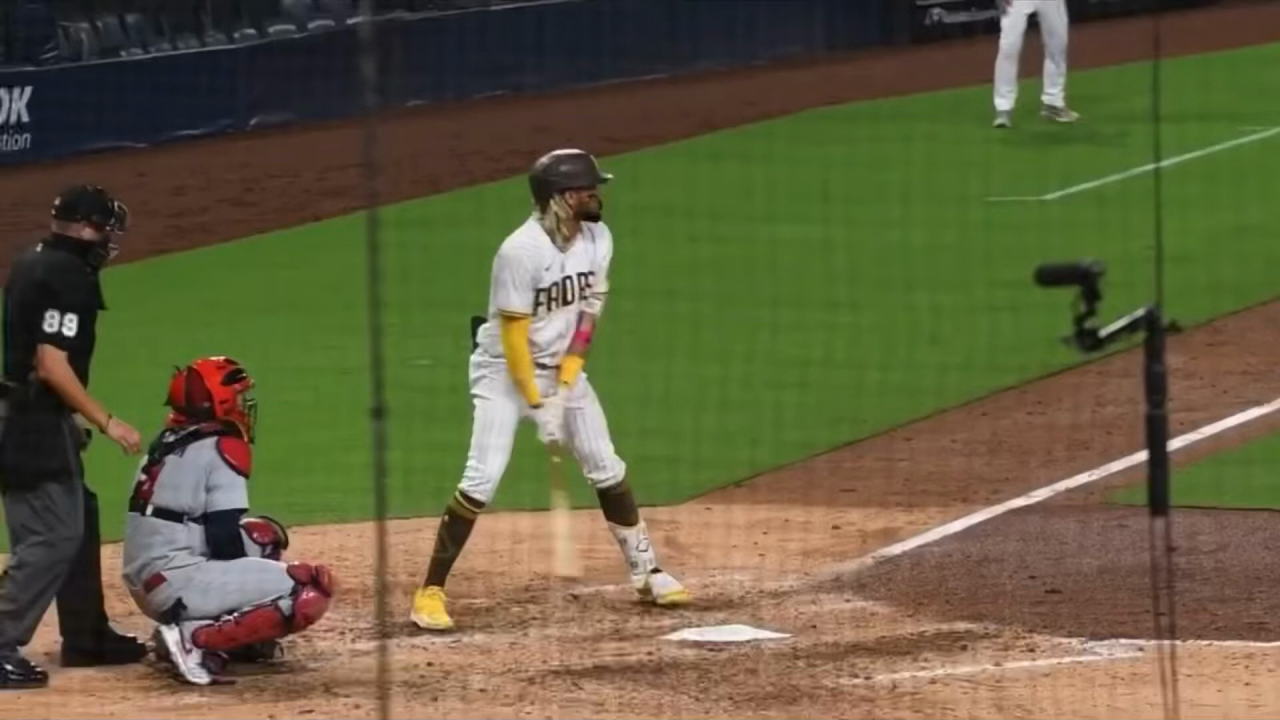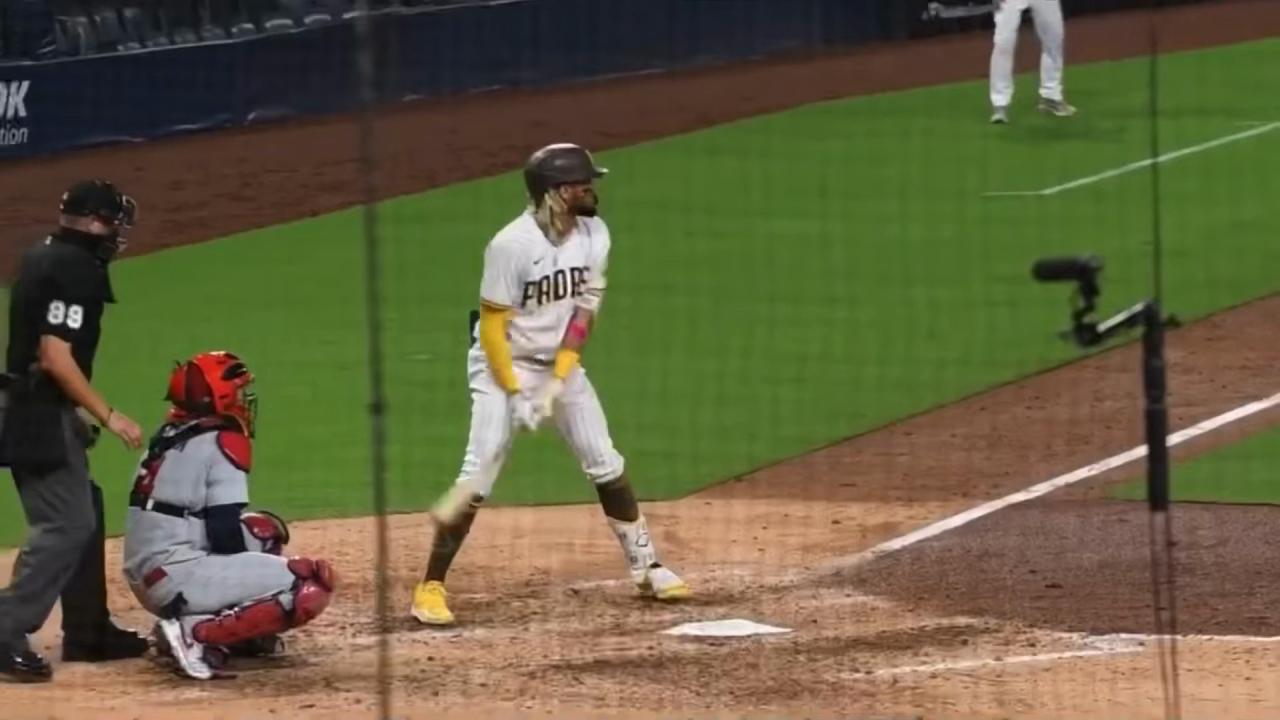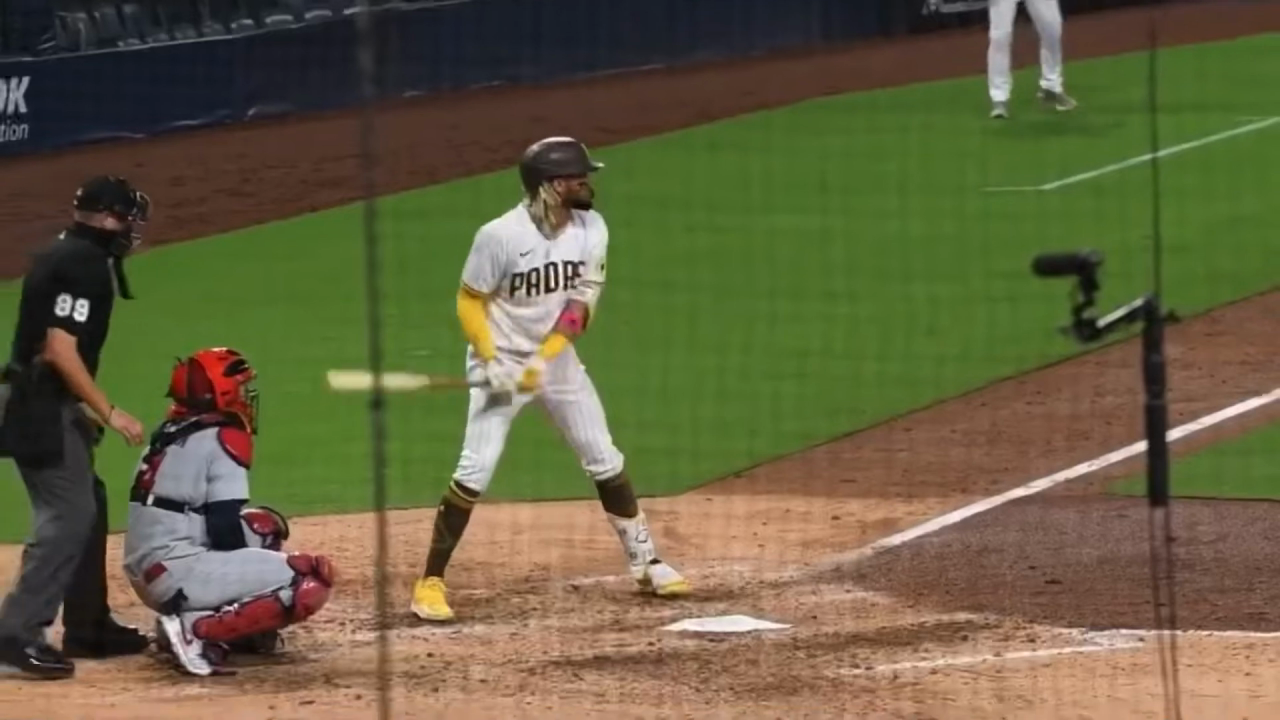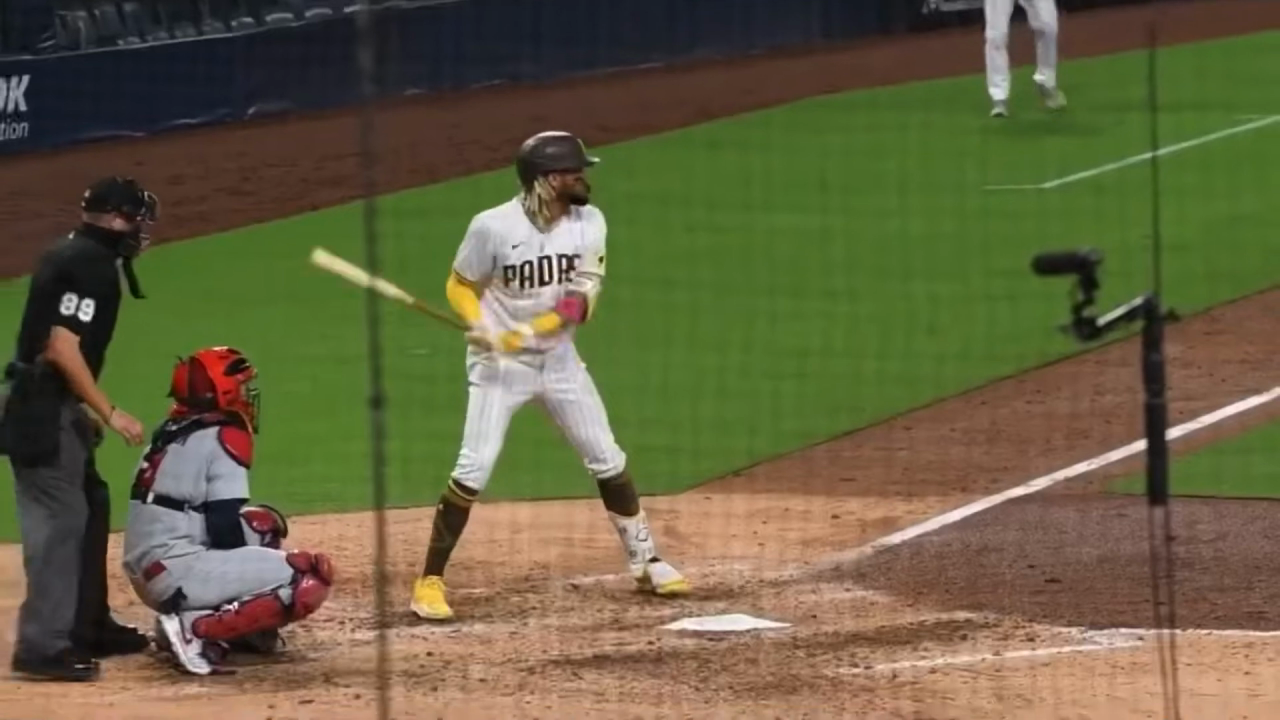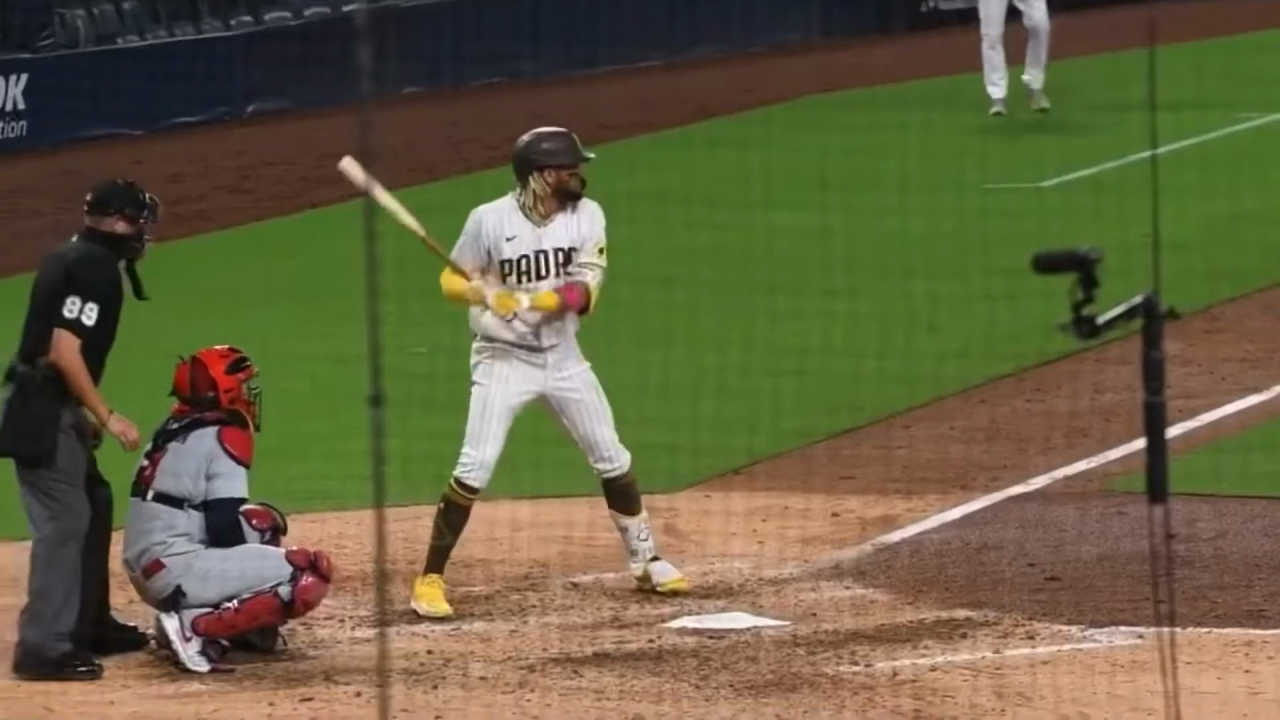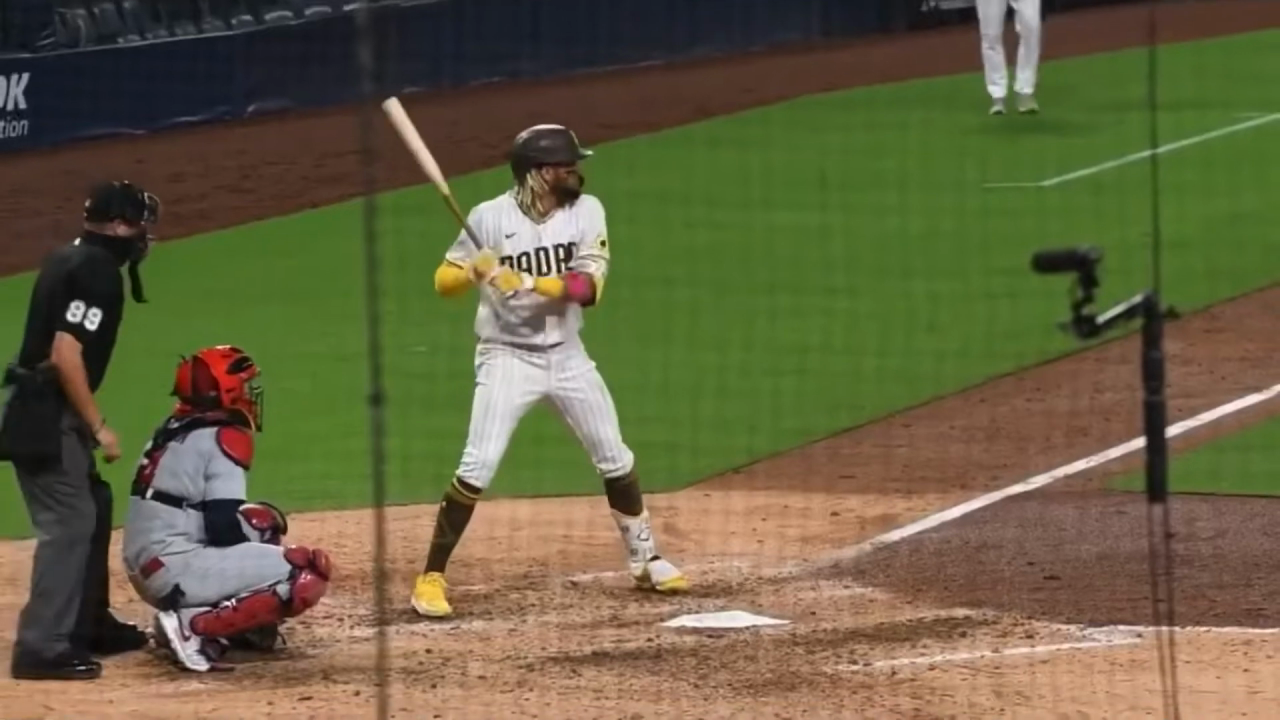
dt=0.1s
person 1, frame 1
right shoulder: (66, 274)
right elbow: (51, 365)
left wrist: (71, 418)
right wrist: (107, 421)
left knee: (78, 524)
right knee: (53, 537)
left ankle: (86, 637)
person 1, frame 2
left shoulder: (44, 257)
right shoulder: (72, 266)
right elbow: (54, 356)
left wrist: (77, 413)
right wrist: (108, 415)
right hip: (41, 414)
left knee: (84, 515)
right knee: (67, 524)
left ankle: (88, 631)
person 1, frame 3
left shoulder: (62, 253)
right shoulder: (82, 262)
right elbow: (59, 349)
left wrist: (83, 410)
right wrist: (109, 411)
left hip: (49, 407)
right hip: (44, 411)
left knee: (87, 510)
right knee: (67, 518)
left ankle: (88, 627)
person 1, frame 4
left shoulder: (70, 253)
right shoulder: (89, 262)
right elbow: (62, 348)
left wrist: (83, 411)
right wrist: (109, 412)
left hip: (50, 406)
right hip: (45, 409)
left knee: (89, 510)
right knee: (62, 519)
left ankle: (89, 626)
right ankle: (43, 642)
person 1, frame 5
left shoulder: (72, 255)
right shoulder: (93, 265)
right elbow: (64, 350)
left wrist: (88, 415)
right wrist: (108, 415)
left hip: (49, 409)
right hip: (46, 412)
left knee: (92, 509)
right knee: (64, 520)
left ankle: (91, 625)
right ankle: (43, 646)
person 1, frame 6
left shoulder: (72, 258)
right shoulder: (95, 269)
right elbow: (65, 354)
left wrist: (85, 421)
right wrist: (98, 425)
left hip: (49, 411)
right hip: (47, 414)
left knee: (92, 510)
right knee: (69, 523)
left ankle: (90, 624)
right ankle: (40, 646)
person 2, frame 1
left shoulder: (598, 239)
right shoulder: (521, 250)
left elbow: (587, 317)
right elbow: (513, 338)
left wrist: (564, 390)
right wrist: (537, 407)
left hip: (563, 368)
right hip: (504, 371)
left knee: (607, 468)
right knee: (483, 478)
left ankle: (646, 572)
right ankle: (432, 589)
person 2, frame 2
left shoulder: (594, 234)
right shoulder: (512, 244)
left elbow: (583, 313)
right elbow: (492, 326)
left wrist: (558, 383)
right wrist: (515, 395)
left hip: (560, 362)
right hip: (502, 365)
left knee: (606, 463)
right knee: (481, 471)
left ankle: (645, 567)
right ankle: (432, 584)
person 2, frame 3
left shoulder: (591, 228)
right shoulder: (500, 235)
left elbow: (581, 309)
right elbow: (469, 302)
left wrist: (543, 362)
right wrist: (488, 360)
left hip: (556, 359)
right hip: (499, 362)
left knee: (604, 459)
right knee: (476, 468)
left ankle: (644, 563)
right ankle: (431, 580)
person 2, frame 4
left shoulder: (589, 222)
right shoulder: (494, 226)
left elbow: (581, 301)
right elbow: (459, 286)
left wrist: (529, 332)
right wrist: (480, 327)
left hip: (555, 354)
right hip: (497, 359)
left knee: (606, 458)
right knee: (475, 466)
left ankle: (644, 561)
right ankle: (431, 579)
person 2, frame 5
left shoulder: (587, 215)
right shoulder: (488, 219)
left elbow: (584, 295)
right elbow: (449, 280)
left wrist: (524, 299)
right wrist: (474, 290)
left hip: (562, 355)
right hip: (502, 357)
left knee: (611, 456)
right knee: (475, 465)
left ankle: (645, 561)
right ankle: (431, 577)
person 2, frame 6
left shoulder: (587, 211)
right shoulder: (489, 217)
left elbow: (589, 288)
right elbow: (443, 280)
left wrist: (527, 282)
right wrist: (473, 272)
left hip: (566, 353)
right hip: (507, 356)
left knee: (614, 456)
right knee: (478, 465)
left ankle: (644, 560)
right ankle: (431, 576)
person 3, frame 1
left shoulder: (166, 443)
right shoulder: (224, 448)
right elbow: (223, 537)
right wrist: (245, 580)
left hip: (146, 584)
right hip: (178, 585)
left knee: (265, 535)
right knee: (314, 588)
right ankle: (194, 639)
person 3, frame 2
left shoulder: (167, 438)
right shoulder: (224, 442)
right elbow: (223, 531)
right wrist: (246, 576)
left hip: (147, 579)
right hip: (178, 580)
left knee: (265, 530)
right knee: (314, 583)
right ankle: (195, 634)
person 3, frame 3
left shoulder: (167, 433)
right shoulder: (225, 438)
right elbow: (224, 527)
right wrist: (246, 572)
left hip: (147, 575)
right hip: (177, 575)
left knee: (265, 526)
right knee: (313, 578)
right ankle: (195, 630)
person 3, frame 4
left shoulder: (170, 432)
right shoulder: (226, 437)
right elbow: (223, 526)
right wrist: (246, 572)
left hip: (147, 573)
right hip: (176, 575)
left knee: (263, 524)
right knee: (312, 577)
right ankle: (194, 629)
person 3, frame 5
left shoulder: (171, 430)
right shoulder: (226, 437)
right elbow: (223, 526)
right wrist: (245, 565)
left hip: (146, 572)
right hip: (177, 571)
left knee: (263, 522)
right knee: (312, 573)
right ankle: (194, 627)
person 3, frame 6
left shoulder: (172, 429)
right shoulder: (225, 437)
right elbow: (222, 526)
right wrist: (245, 564)
left hip: (146, 570)
right hip: (175, 570)
left knee: (263, 521)
right knee: (310, 571)
right ankle: (192, 626)
